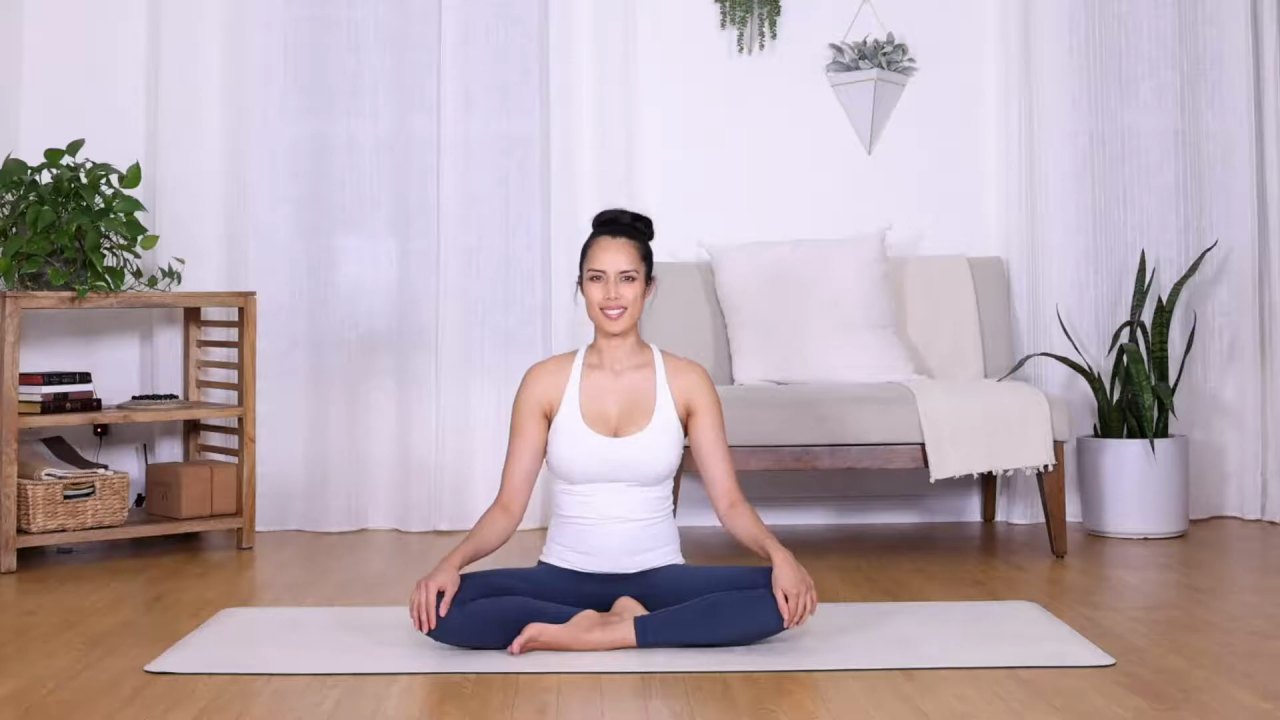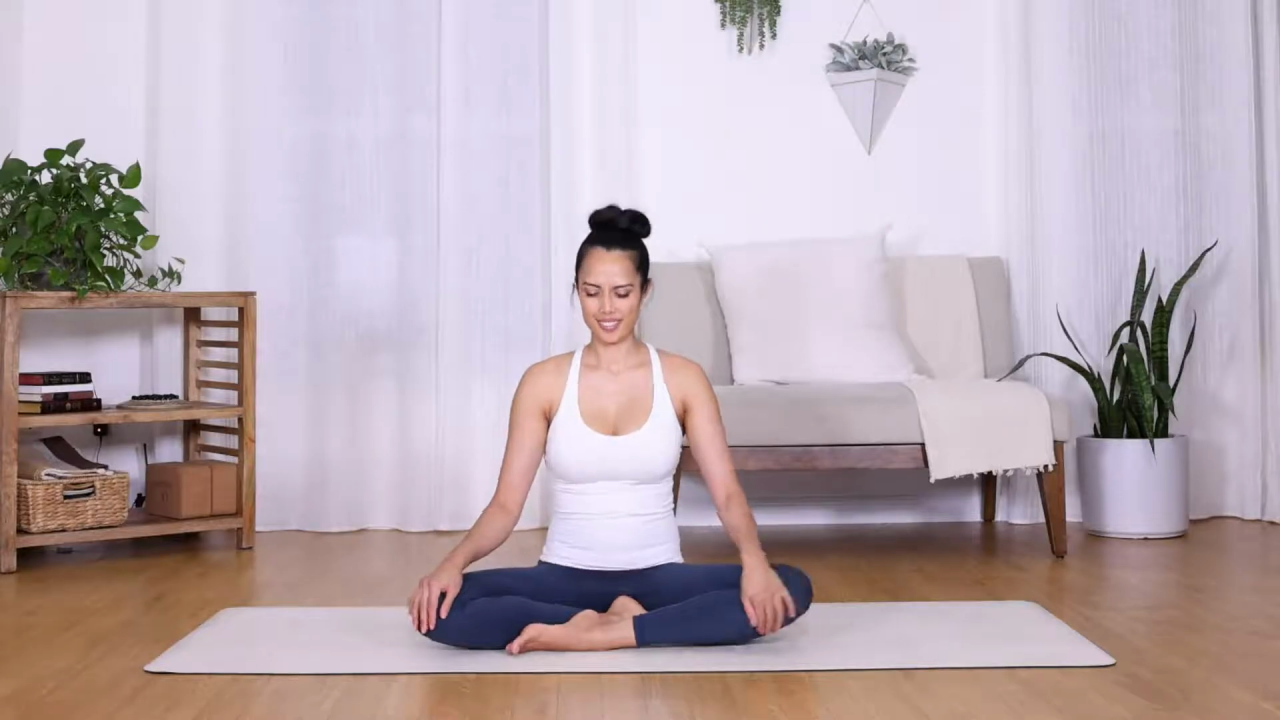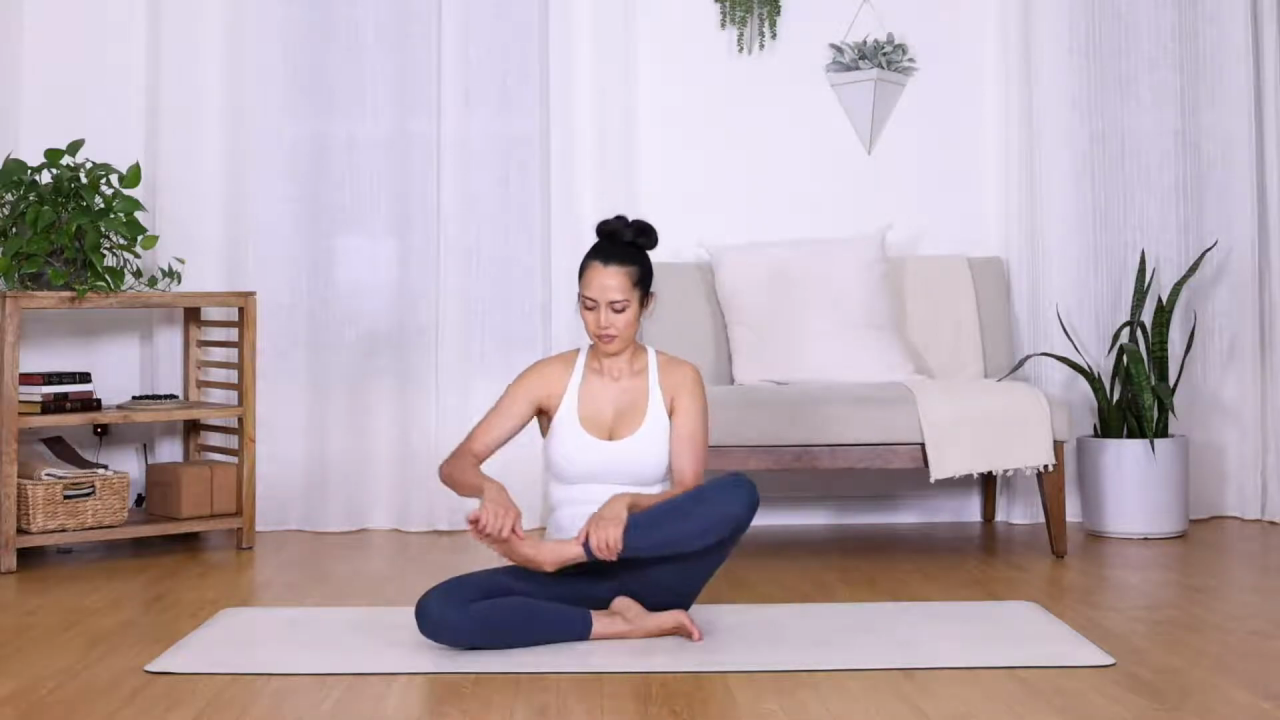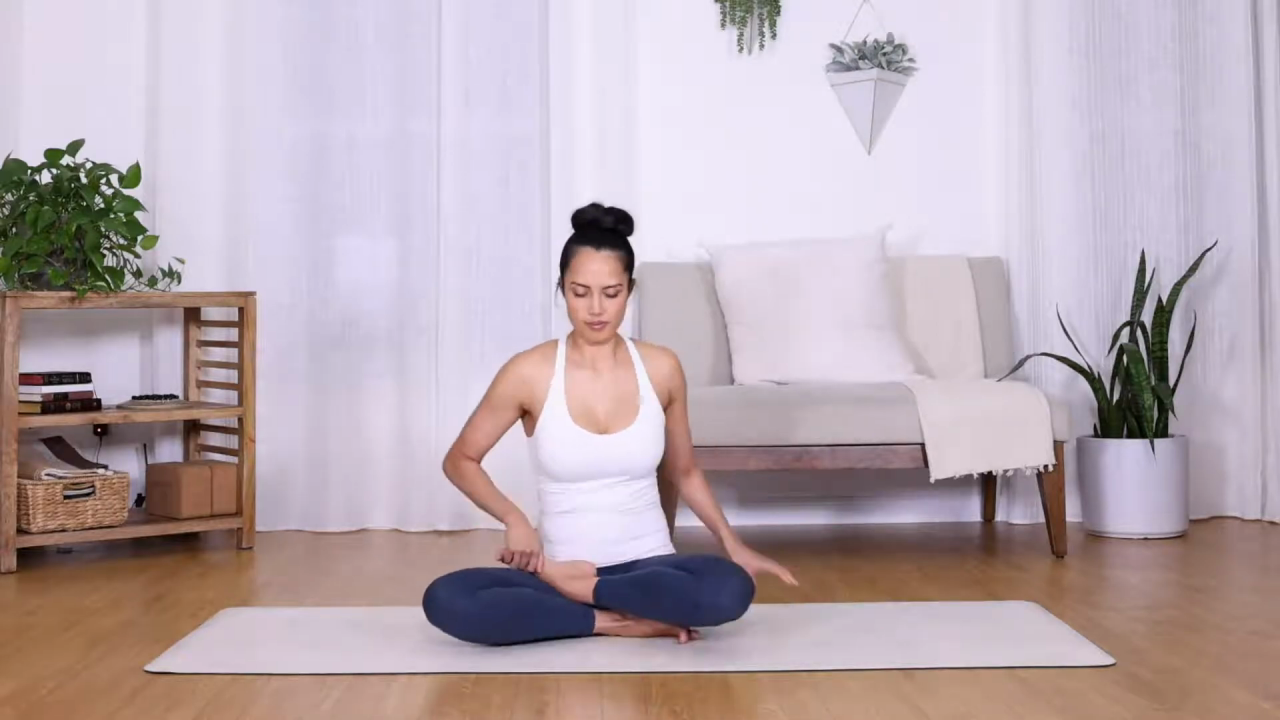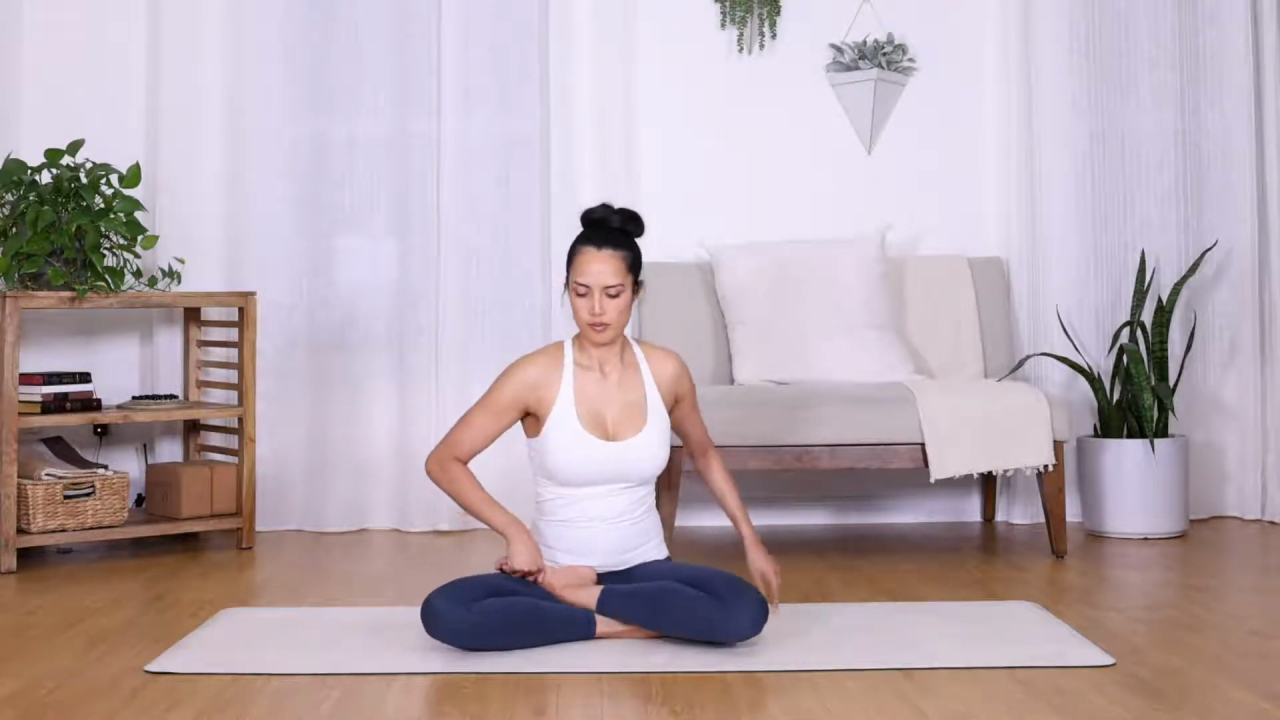
dt=1s
person 1, frame 1
left shoulder: (688, 380)
right shoulder: (545, 380)
left elbow: (729, 501)
right elbow: (508, 505)
left wrist: (780, 554)
right wrist: (451, 562)
left hip: (658, 577)
right hip: (565, 576)
left knee: (783, 596)
right knee: (441, 608)
left ankle: (596, 633)
right ankle: (622, 622)
person 1, frame 2
left shoulder: (684, 379)
right shoulder: (544, 381)
left elbow: (728, 492)
right elbow: (506, 503)
left wrist: (755, 558)
right wrist: (454, 562)
left hip: (656, 576)
right hip: (566, 576)
left knee: (787, 588)
right knee: (438, 610)
left ankle: (607, 632)
right ankle: (646, 624)
person 1, frame 3
left shoulder: (679, 379)
right shoulder: (549, 377)
left elbow: (688, 494)
right elbow: (456, 465)
left wrist: (626, 503)
right wrist: (490, 489)
left hip: (649, 573)
right hip: (566, 574)
left knee: (738, 493)
right knee: (437, 613)
left ankle: (557, 552)
right ankle: (620, 624)
person 1, frame 4
left shoulder: (661, 368)
right shoulder: (529, 372)
left elbow: (684, 471)
right elbow: (460, 460)
left wrist: (732, 543)
right wrist: (513, 519)
left hip: (649, 565)
right hip: (561, 567)
left knee: (731, 590)
right knee: (445, 600)
left ankle: (577, 588)
right ankle: (614, 621)
person 1, frame 5
left shoulder: (666, 370)
right shoulder: (536, 375)
left elbow: (704, 453)
right elbow: (443, 462)
left wrist: (750, 539)
right wrist: (516, 533)
left hip: (643, 568)
right hip: (556, 571)
left knee: (746, 612)
right knee: (442, 613)
left ankle: (577, 599)
right ankle: (617, 624)
